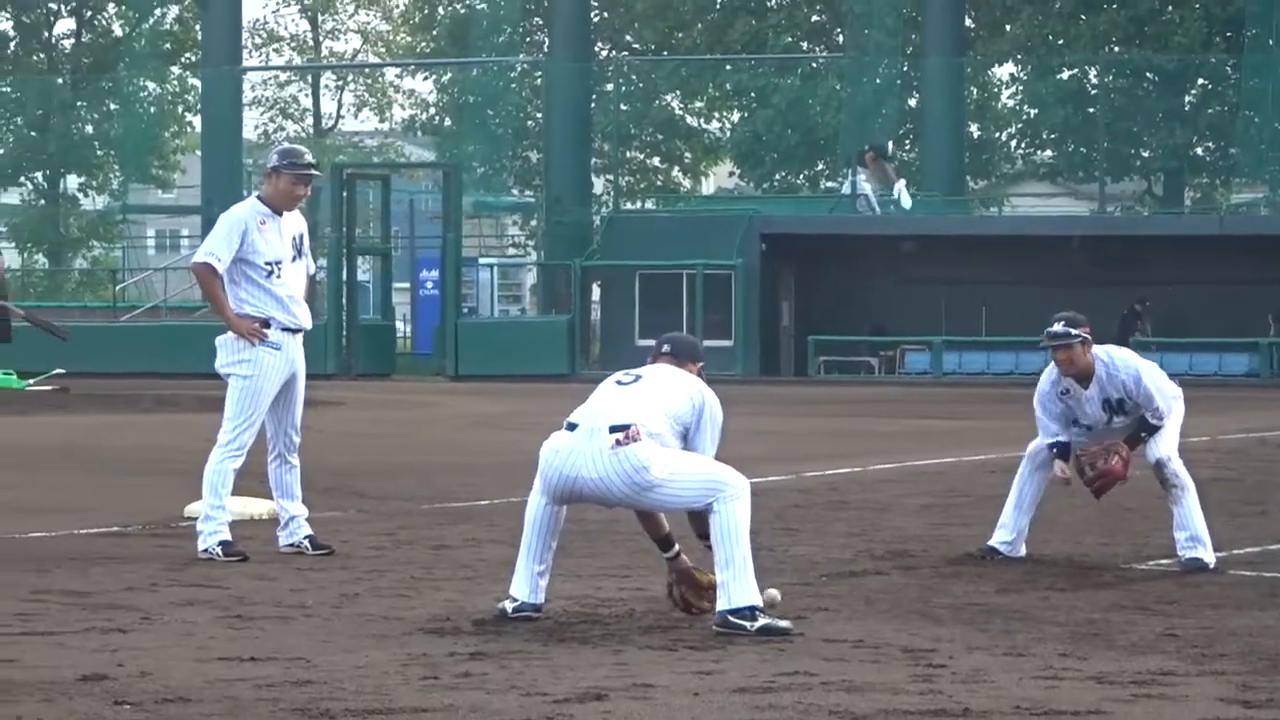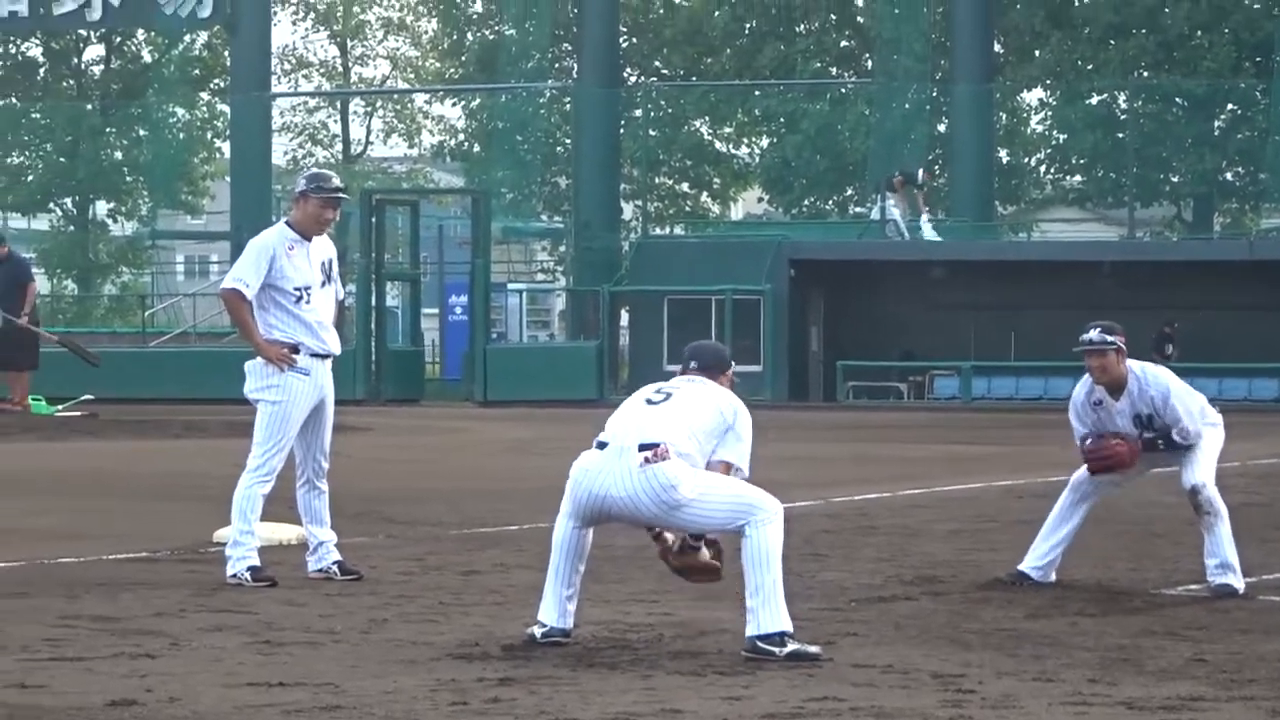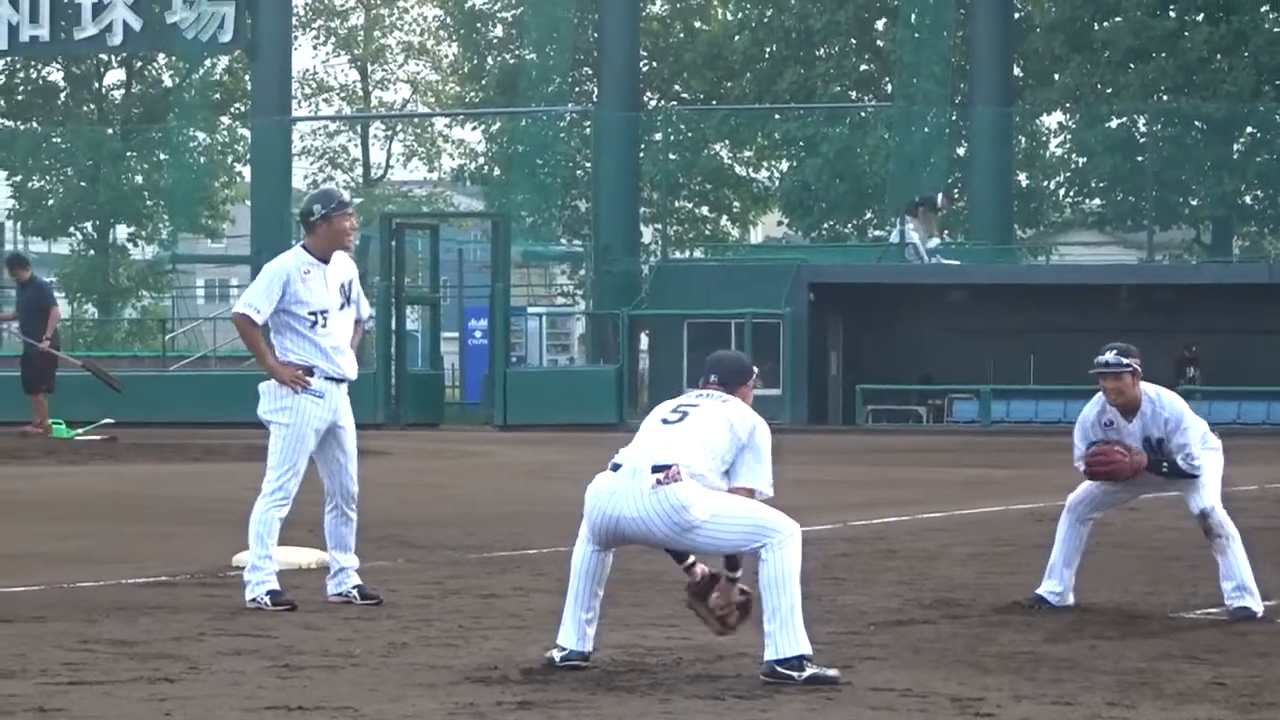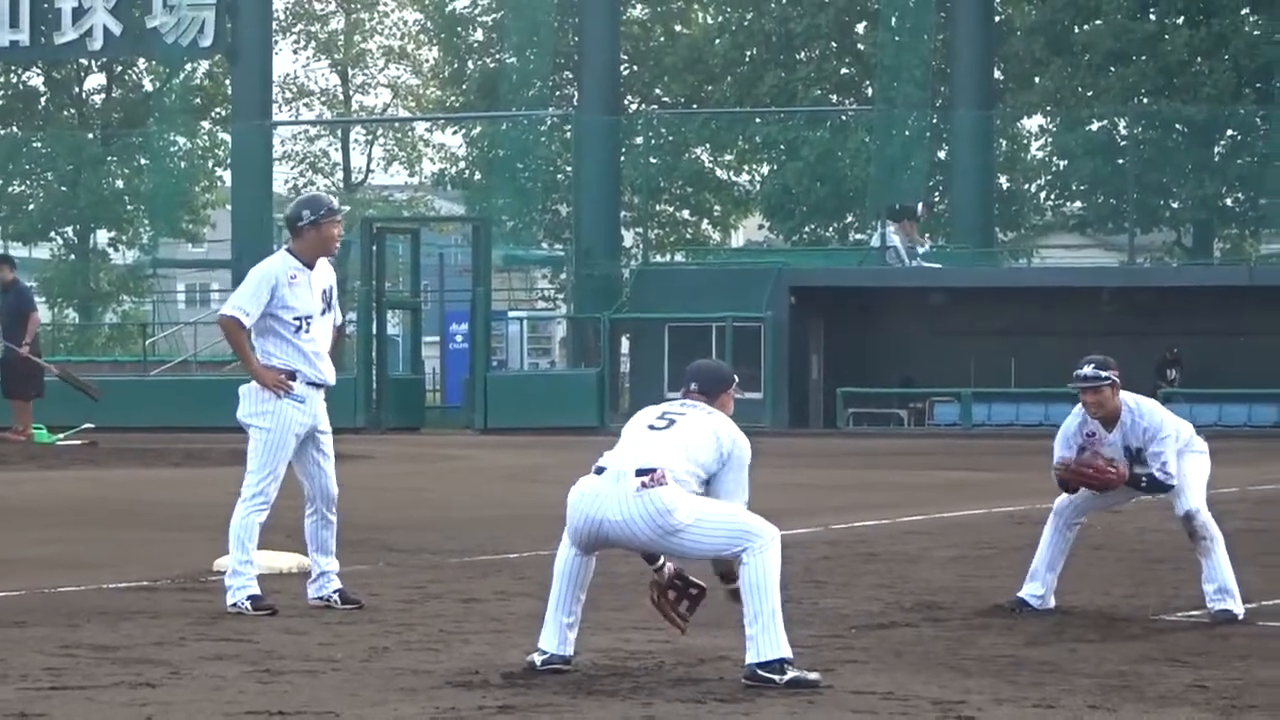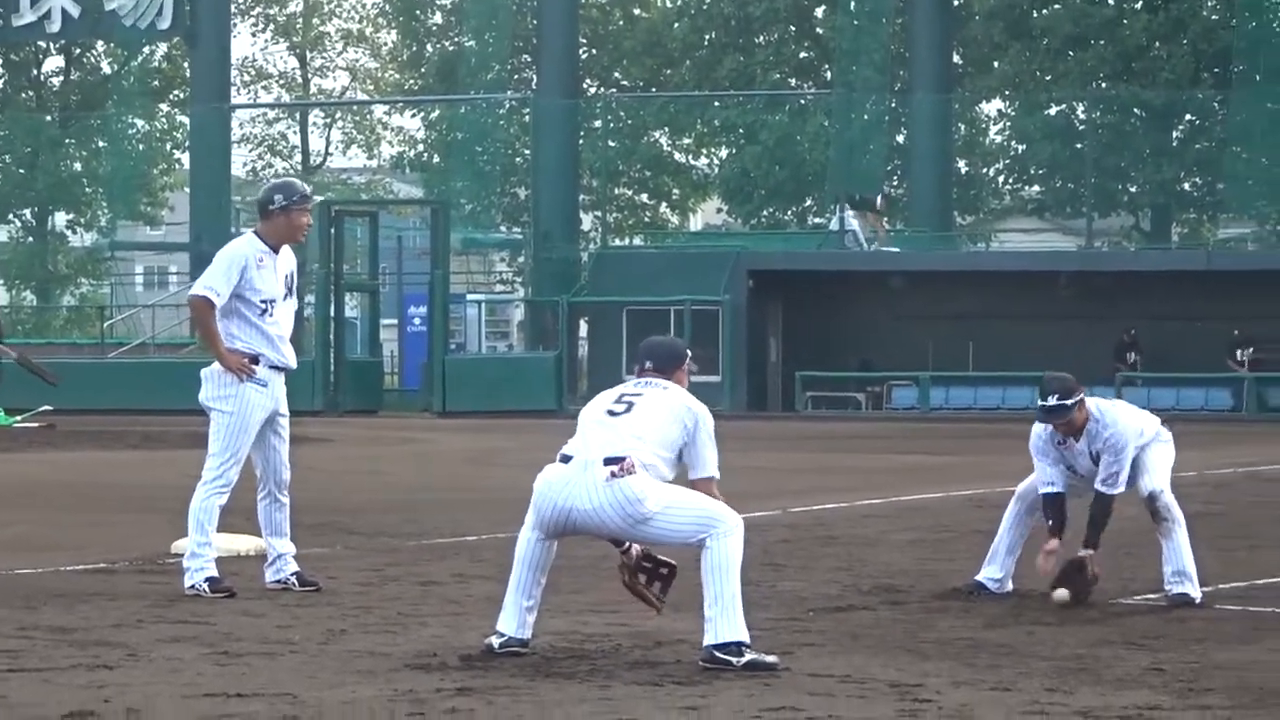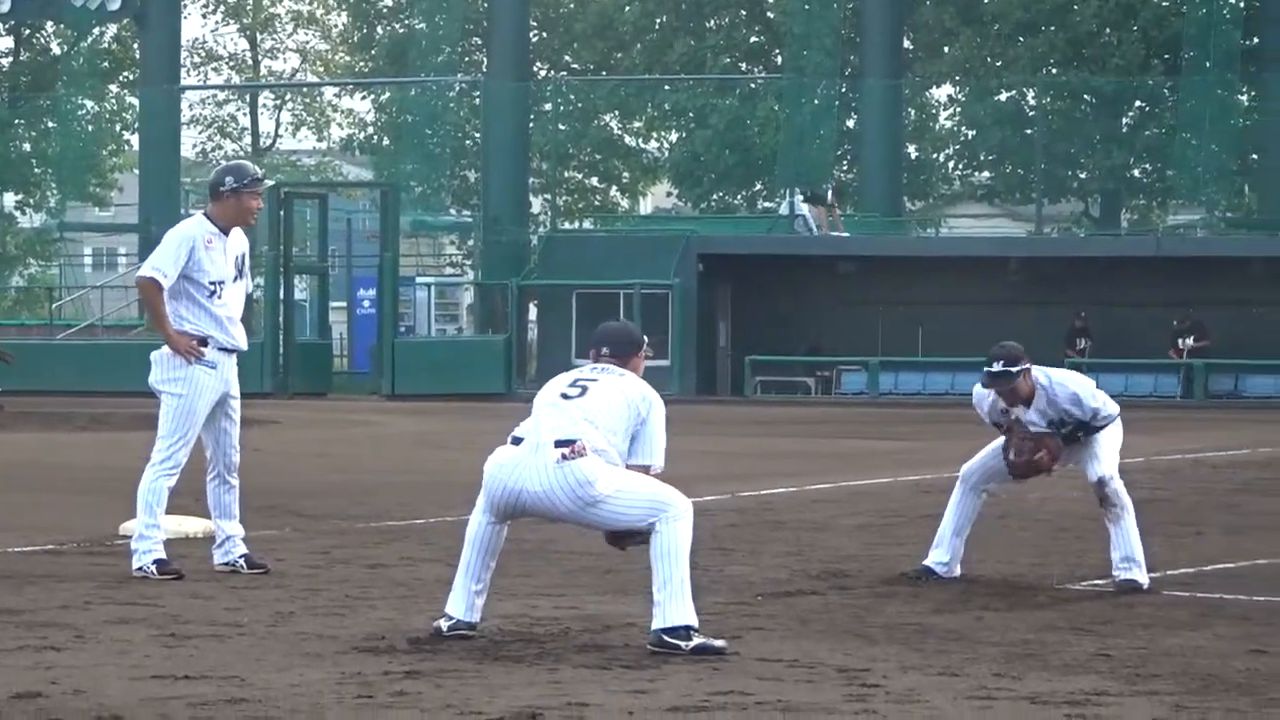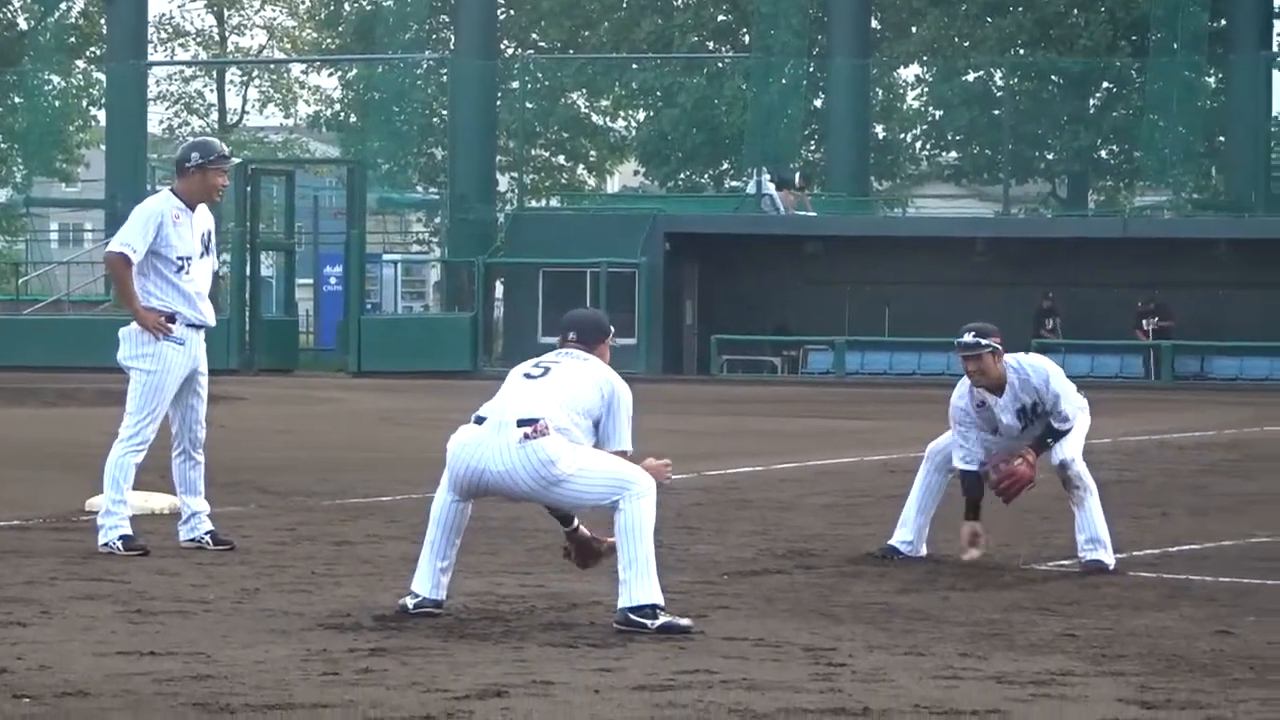
dt=0.4s
person 1, frame 1
left shoulder: (297, 222)
right shoulder: (241, 217)
right elbow: (202, 265)
right wrist: (230, 319)
left hip: (294, 344)
right hip: (258, 346)
left knee: (287, 445)
right knee: (234, 442)
left ankle: (294, 530)
right ankle: (212, 534)
person 1, frame 2
left shoulder: (325, 247)
right shoulder: (269, 243)
right elbow: (231, 291)
right wrist: (260, 344)
left hip: (322, 369)
right hip: (287, 372)
left knee: (315, 470)
right knee: (263, 466)
left ankle: (323, 555)
right ankle: (240, 560)
person 1, frame 3
left shoulder: (346, 267)
right shoulder: (285, 268)
right elbow: (243, 315)
right wrist: (273, 367)
left hip: (338, 393)
right hip: (301, 394)
left knee: (345, 491)
right knee: (279, 491)
left ankle: (344, 579)
right ankle: (260, 584)
person 1, frame 4
left shoulder: (325, 273)
right shoulder: (272, 271)
right elbow: (229, 318)
right wrist: (256, 370)
left hip: (315, 398)
right hip: (281, 399)
left knee: (324, 495)
right knee: (258, 495)
left ankle: (325, 584)
right ankle: (241, 589)
person 1, frame 5
left shoulder: (287, 258)
right shoulder: (240, 253)
right elbow: (199, 299)
right wrist: (221, 354)
left hip: (275, 381)
right hip: (243, 382)
left knee: (277, 479)
right knee: (219, 477)
left ankle: (282, 567)
right ankle: (199, 571)
person 1, frame 6
left shoulder: (239, 240)
right shoulder: (189, 234)
right elbow: (147, 280)
right wrist: (169, 335)
left hip: (227, 363)
right hip: (193, 364)
left knee: (226, 462)
right knee: (168, 459)
left ankle: (230, 549)
right ankle: (147, 554)
person 1, frame 7
left shoulder: (204, 217)
right shoulder: (157, 210)
right elbow: (115, 256)
right wrist: (138, 312)
left hip: (195, 340)
right hip: (162, 340)
left knee: (192, 439)
right knee: (136, 435)
left ankle: (196, 526)
right ankle: (113, 529)
person 2, frame 1
left shoulder: (615, 380)
right shoulder: (701, 392)
right elbow: (694, 483)
left wrist: (672, 553)
right wrist: (710, 540)
left hip: (564, 457)
right hip: (624, 458)
left knee: (548, 488)
right knee: (731, 488)
left ankle: (524, 598)
right ankle: (739, 610)
person 2, frame 2
left shoulder: (643, 393)
right shoulder: (730, 403)
right elbow: (719, 479)
left wrist: (655, 530)
right wrist: (695, 540)
left hip: (594, 473)
right hip: (655, 477)
left knee: (574, 512)
right knee: (764, 511)
left ankle: (553, 623)
right ankle: (768, 636)
person 2, frame 3
left shoulder: (665, 408)
right shoulder: (750, 422)
right elbow: (741, 503)
left wrist: (687, 564)
right wrist: (731, 575)
left hip: (606, 496)
right hip: (667, 499)
left knee: (594, 536)
right knee: (781, 533)
left ankle: (572, 647)
right ankle: (787, 660)
person 2, frame 4
left shoulder: (645, 415)
right shoulder: (730, 433)
right elbow: (724, 520)
left wrist: (657, 564)
right wrist: (734, 585)
left hip: (590, 499)
right hip: (651, 503)
left knee: (577, 541)
right knee: (762, 538)
left ankle: (553, 650)
right ankle: (767, 663)
person 2, frame 5
left shoulder: (601, 399)
right shoulder: (690, 406)
right elbow: (703, 489)
left wrist: (623, 544)
left hip: (558, 486)
right hip: (619, 491)
left knee: (538, 526)
right knee: (725, 525)
left ankle: (511, 633)
right ankle: (726, 646)
person 2, frame 6
left shoulder: (556, 382)
right shoulder: (644, 394)
right elbow: (637, 478)
left hip: (509, 469)
right hip: (569, 473)
left knee: (490, 510)
right knee: (674, 509)
left ankle: (460, 616)
right ankle: (674, 630)
person 2, frame 7
left shoulder: (524, 368)
right shoulder: (610, 380)
right elbow: (614, 464)
left wrist: (568, 521)
right wrist: (646, 473)
left hip: (470, 447)
right hip: (531, 452)
left knee: (454, 487)
right knee: (637, 487)
left ankle: (426, 593)
right ankle: (640, 609)
person 3, frame 1
left shoulder: (1126, 367)
right shoulder: (1049, 384)
left elbow: (1159, 412)
right elbow: (1055, 434)
left wrist: (1125, 448)
right wrist: (1060, 461)
left hip: (1157, 408)
right hip: (1092, 421)
left knee: (1163, 459)
right knee: (1036, 454)
left ankle: (1196, 551)
right ankle: (1006, 543)
person 3, frame 2
left shoulder: (1158, 383)
right shoulder: (1083, 394)
left elbow: (1190, 434)
right elbow: (1089, 441)
left wrist: (1138, 445)
left hip: (1196, 428)
right hip: (1136, 441)
left knee: (1198, 484)
right knee: (1081, 484)
left ankle: (1225, 575)
right ankle: (1036, 568)
person 3, frame 3
left shoulder: (1169, 407)
right shoulder: (1093, 413)
left elbow: (1192, 467)
right elbow: (1086, 464)
left wrist: (1145, 462)
left hip: (1195, 454)
left knee: (1207, 509)
right knee: (1077, 505)
left ankle: (1243, 599)
right ankle: (1055, 592)
person 3, frame 4
left shoulder: (1150, 417)
right shoulder: (1075, 425)
left elbow: (1166, 481)
right elbow: (1071, 484)
left wrist: (1128, 479)
left hip: (1182, 454)
left knee: (1192, 511)
right knee: (1064, 509)
left ankle: (1225, 602)
right ankle: (1036, 595)
person 3, frame 5
left shoulder: (1114, 423)
right shoulder: (1042, 433)
left elbow: (1108, 490)
right elbow: (1052, 490)
left wrist: (1092, 545)
right wrist: (1053, 537)
right hip: (1085, 462)
left knee: (1156, 493)
right knee: (1026, 495)
left ankle: (1182, 587)
right ankle: (993, 579)
person 3, frame 6
left shoulder: (1066, 388)
right shoulder: (984, 397)
left elbow: (1108, 413)
left wrist: (1064, 441)
left hip: (1091, 430)
left knee: (1104, 478)
right knee: (972, 476)
left ankle: (1131, 572)
right ankle: (941, 564)
person 3, frame 7
left shoulder: (1039, 372)
right shoulder: (963, 399)
left elbow: (1064, 418)
right elbow: (968, 460)
left wrist: (1032, 452)
right wrist: (972, 518)
left hip: (1062, 417)
right hip: (1004, 430)
left knee: (1067, 461)
right knee: (937, 454)
left ankle: (1096, 553)
right ankle: (907, 543)
